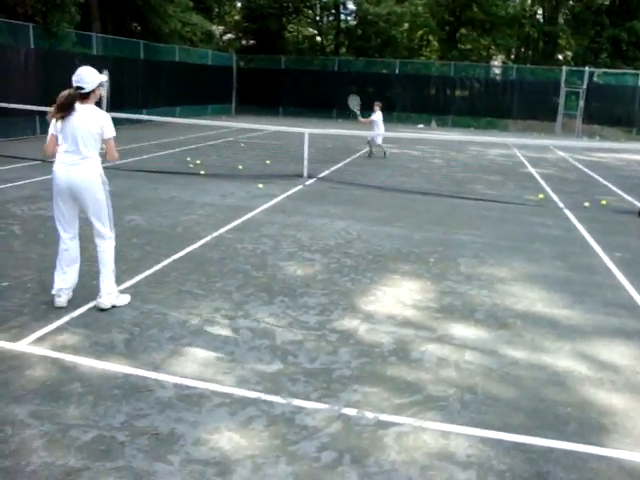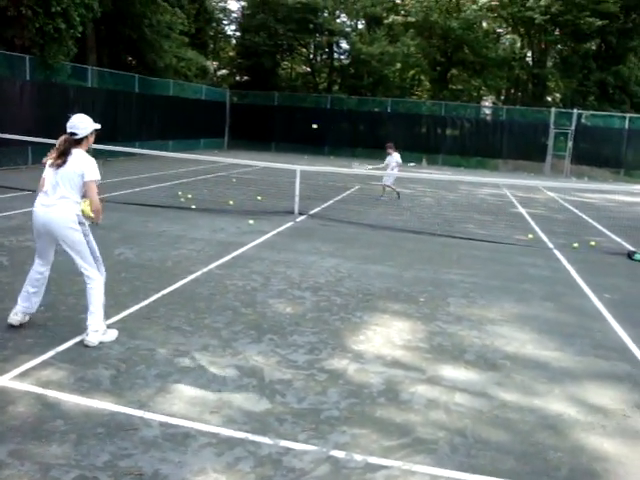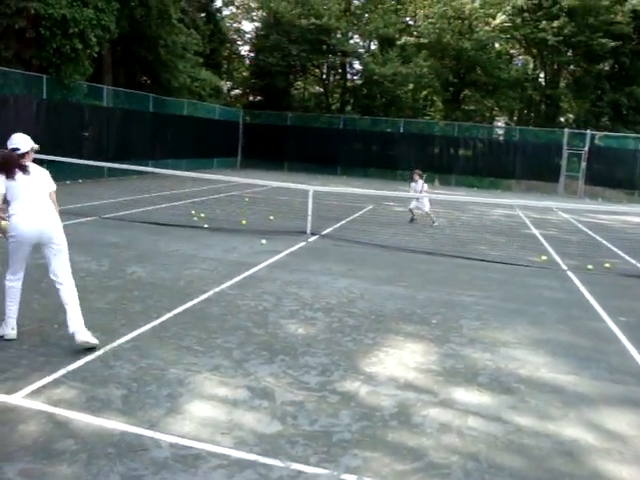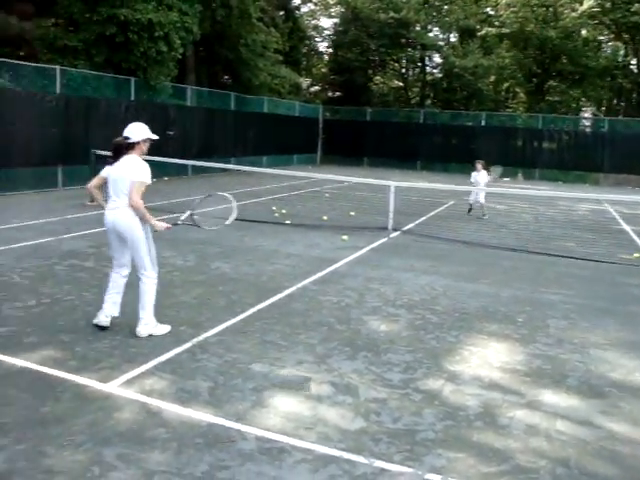
dt=0.5s
person 1, frame 1
left shoulder: (61, 115)
right shoulder: (101, 117)
left elbow: (49, 151)
right elbow: (112, 157)
left hip: (61, 176)
right hip: (88, 178)
left knee: (67, 238)
right knee: (104, 236)
left ankle: (61, 292)
right ankle: (107, 293)
person 1, frame 2
left shoulder: (54, 158)
right shoulder: (87, 162)
left elbow: (41, 191)
right elbow: (94, 204)
right wrist: (98, 217)
left hip: (40, 214)
right hip: (65, 219)
left knee: (41, 265)
right knee: (94, 273)
left ankle: (20, 312)
right ankle: (95, 330)
person 1, frame 3
right shoulder: (42, 173)
right elbow: (55, 207)
left hip: (21, 226)
right hip: (49, 224)
right knee: (63, 279)
right ankle: (79, 331)
person 1, frame 4
left shoulder: (115, 164)
right shoulder: (141, 166)
left elbow: (91, 186)
right elbow: (134, 201)
right wrist: (153, 222)
left hip: (112, 218)
right hip: (131, 220)
left knee: (120, 268)
right knee: (148, 273)
left ankle: (105, 315)
right ankle: (146, 324)
